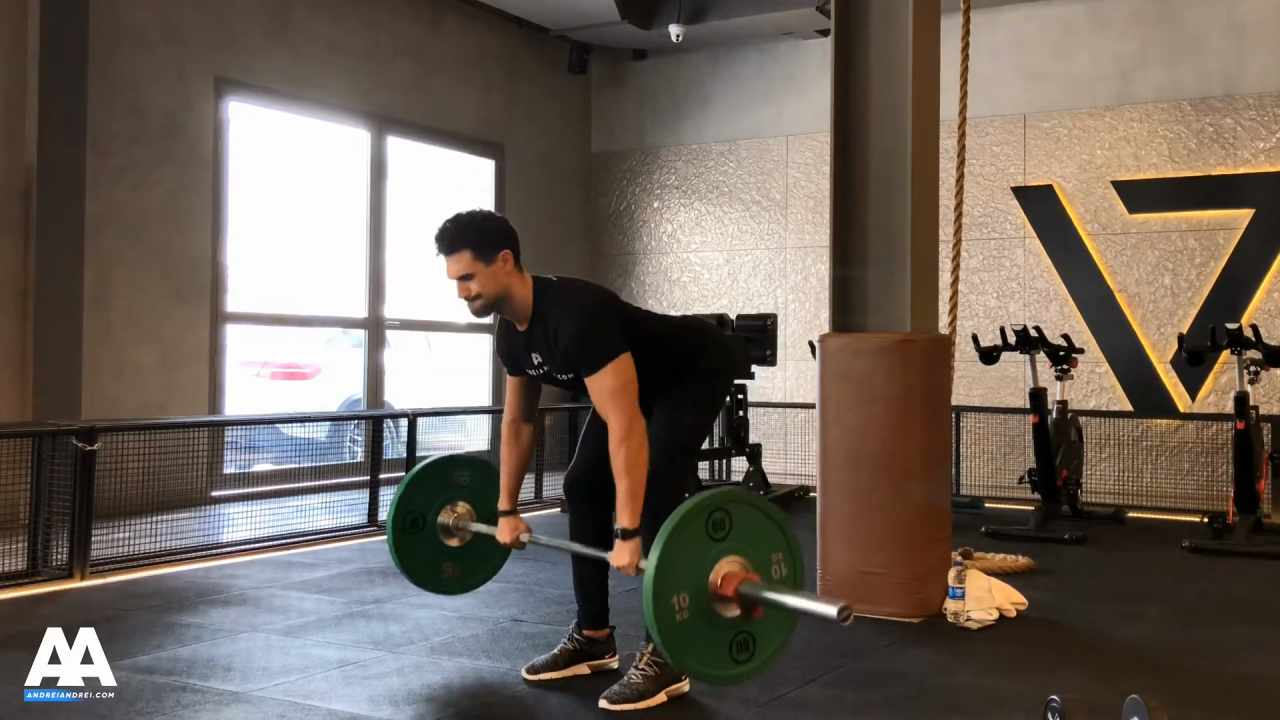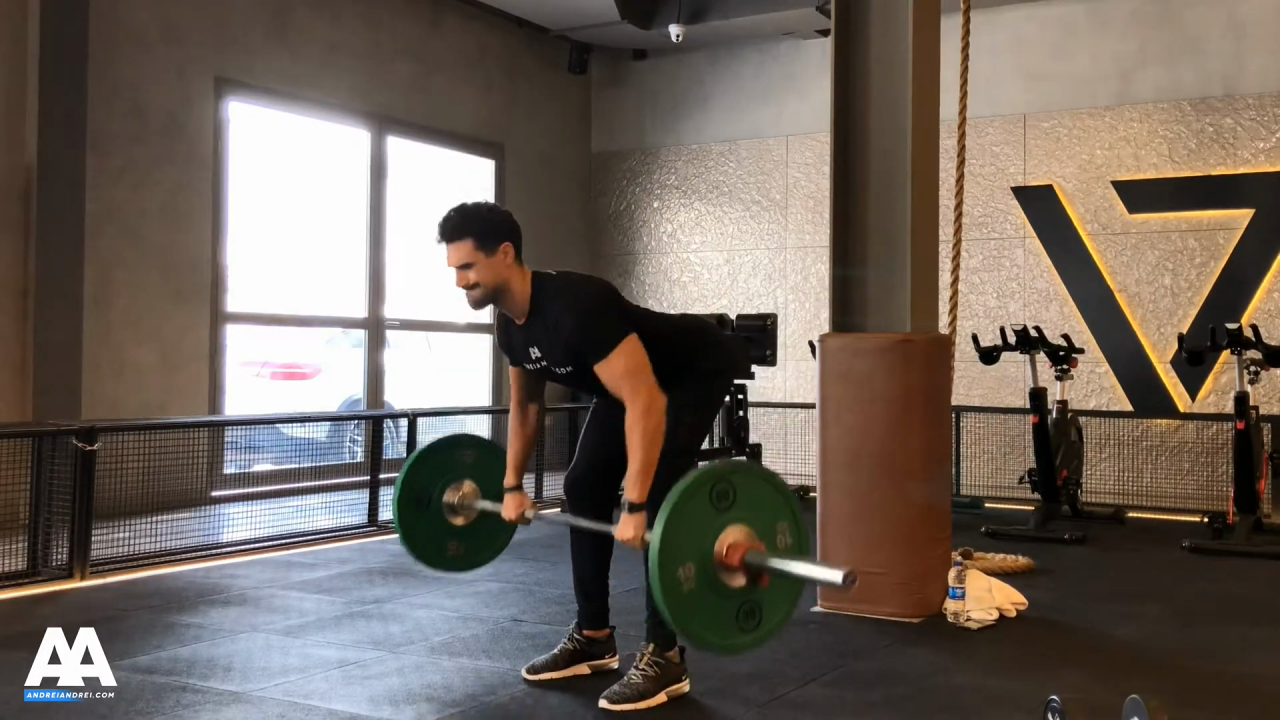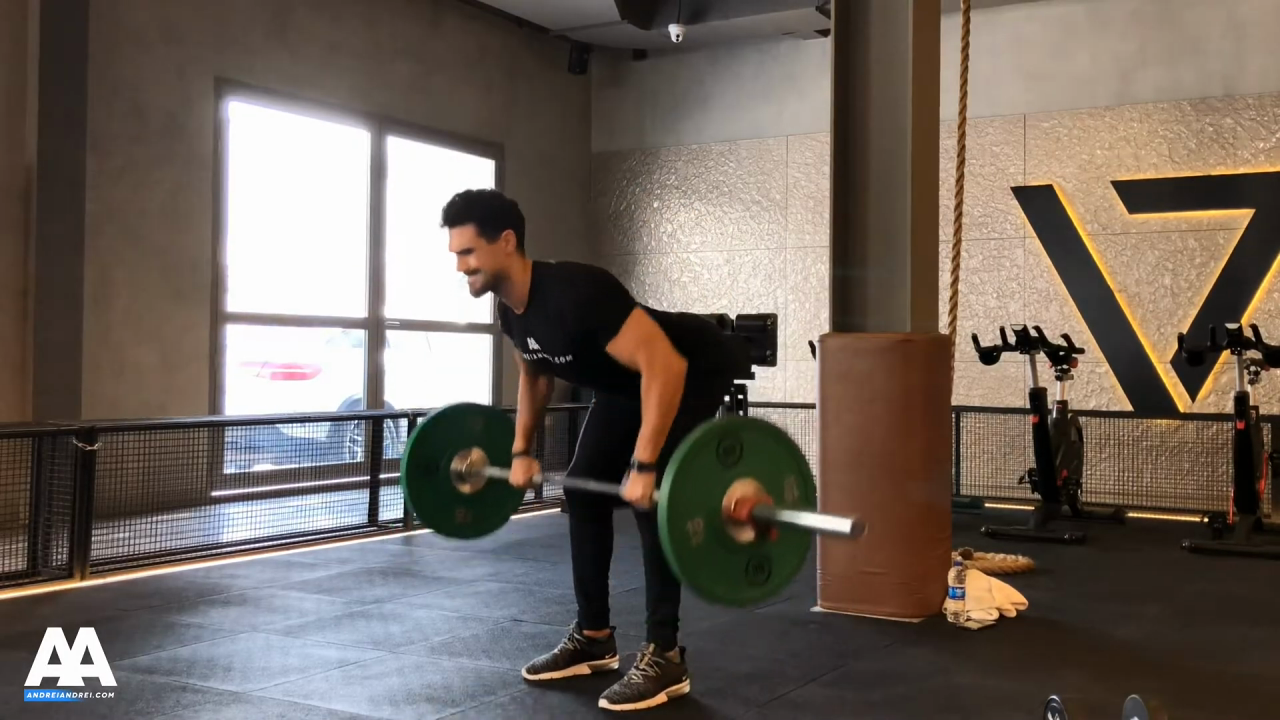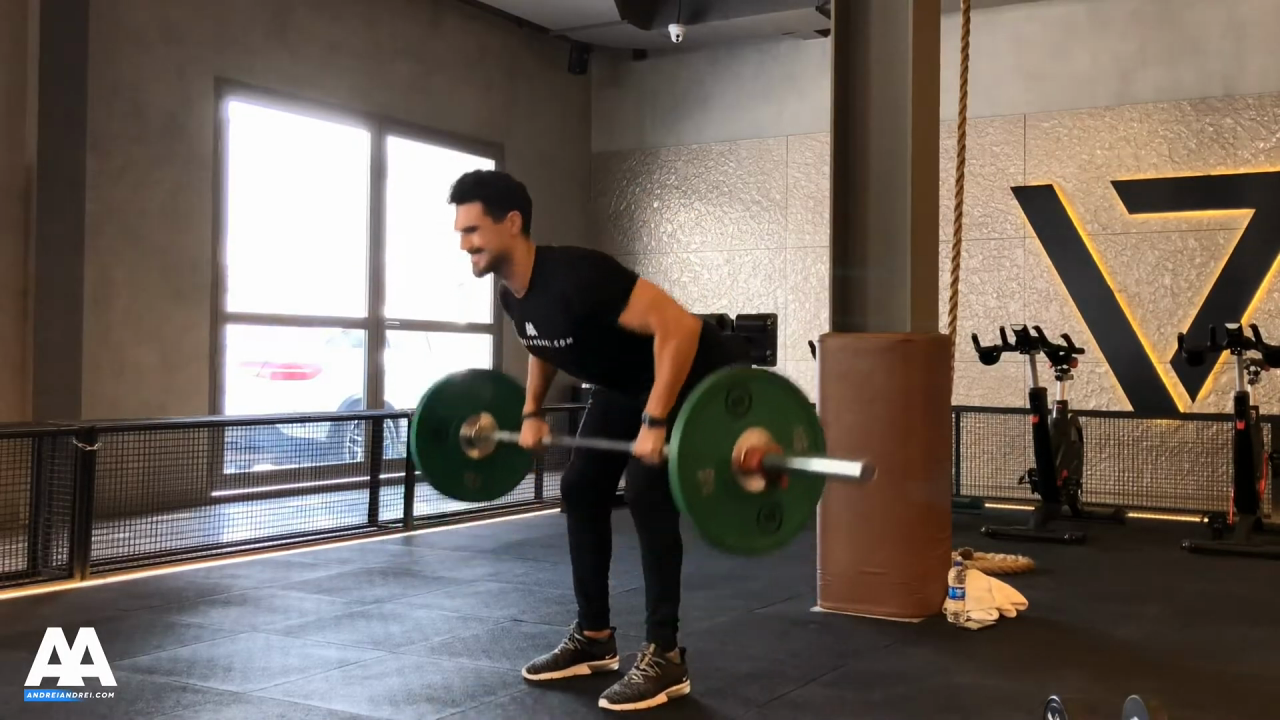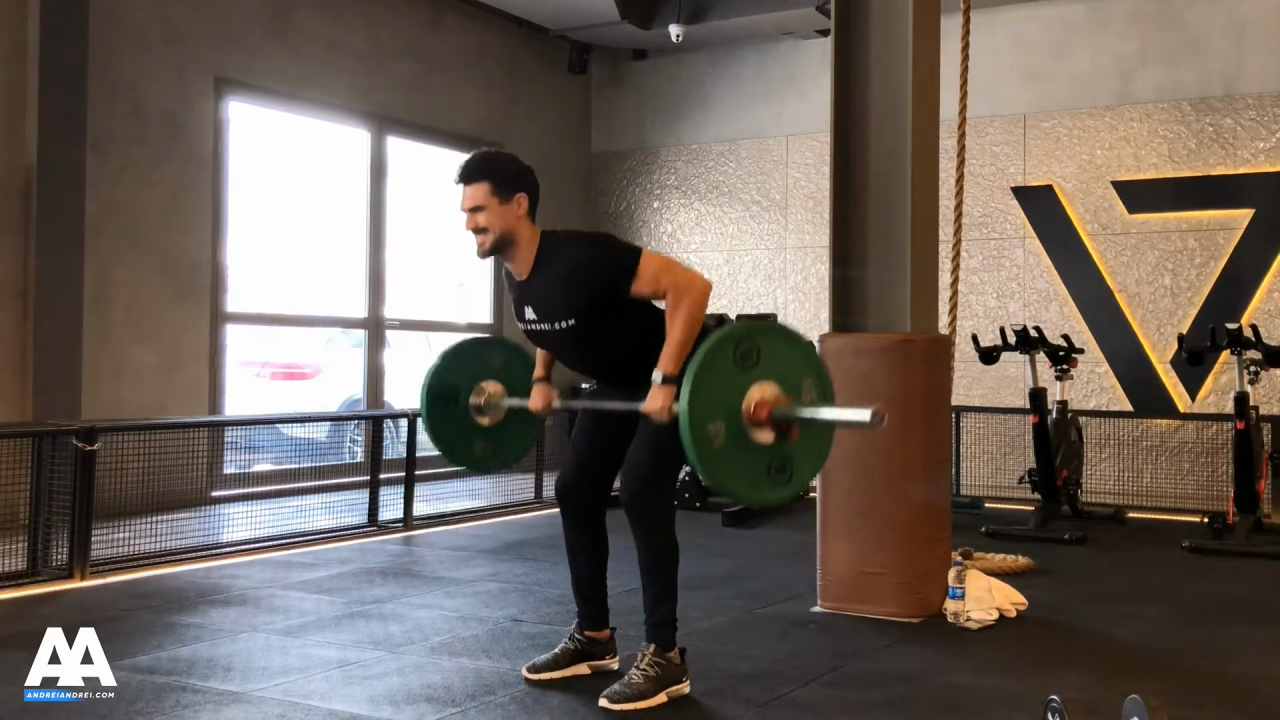
dt=0.1s
person 1, frame 1
left shoulder: (578, 315)
right shoulder: (511, 333)
left elbow: (625, 428)
right elbow: (518, 423)
left wrist: (628, 534)
right wrist: (507, 510)
left hip: (696, 371)
right hip: (640, 378)
left knee: (656, 493)
right knee: (582, 487)
left ankle: (664, 657)
right ankle: (593, 636)
person 1, frame 2
left shoulder: (576, 307)
right shoulder: (510, 324)
left elbow: (646, 402)
right elbow: (525, 403)
left wrist: (636, 510)
right wrist: (514, 485)
left hip: (694, 369)
right hip: (630, 379)
left knee: (652, 500)
right knee: (582, 490)
left ankle: (664, 658)
right ankle: (592, 636)
person 1, frame 3
left shoulder: (575, 293)
right shoulder: (511, 312)
left elbow: (666, 367)
right elbow: (534, 376)
left wrist: (645, 468)
right wrist: (522, 451)
left hip: (693, 370)
right hip: (623, 374)
left knee: (651, 497)
right knee: (584, 491)
left ankle: (664, 657)
right ankle: (593, 636)
person 1, frame 4
left shoulder: (577, 278)
right shoulder: (511, 293)
left elbow: (678, 328)
left wrist: (656, 428)
right wrist: (532, 414)
left hip: (686, 375)
right hip: (619, 382)
left knee: (648, 493)
right knee: (580, 488)
left ankle: (664, 657)
right ankle: (592, 637)
person 1, frame 5
left shoulder: (581, 257)
right shoulder: (515, 277)
left elbow: (691, 288)
left wrist: (666, 383)
right wrist: (541, 380)
left hip: (682, 369)
right hip: (615, 381)
left knee: (642, 493)
right knee: (575, 490)
left ankle: (664, 657)
right ankle: (593, 636)
